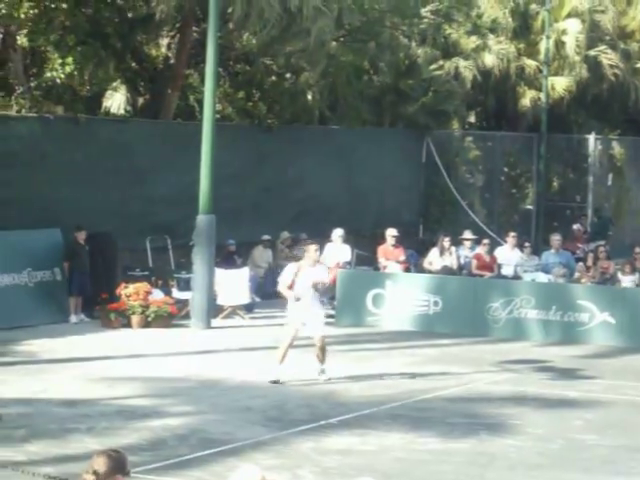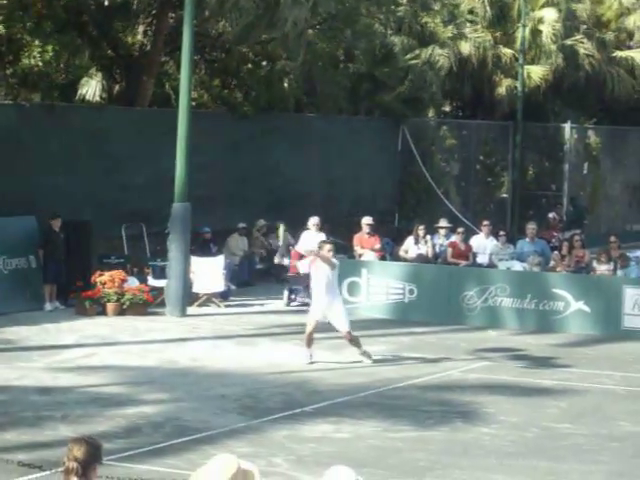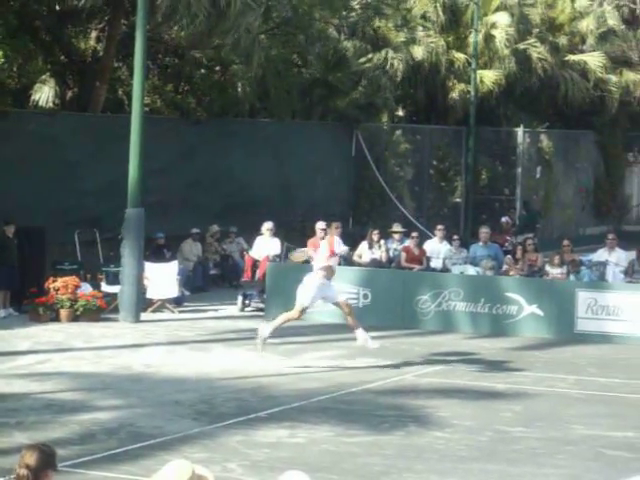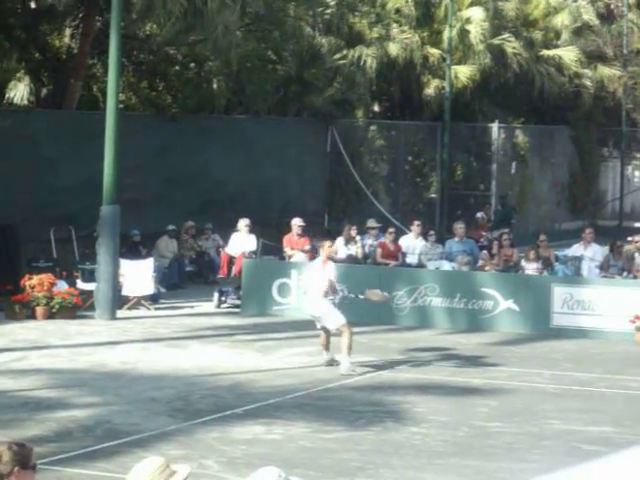
dt=0.5s
person 1, frame 1
left shoulder: (322, 269)
right shoulder: (294, 268)
left elbow: (322, 288)
right elbow: (281, 286)
left wrist: (318, 286)
right wrist: (291, 295)
left hip: (314, 310)
right hip: (296, 309)
left knee: (320, 343)
right knee: (289, 340)
left ankle: (321, 369)
right ankle: (278, 373)
person 1, frame 2
left shoulder: (333, 262)
right shoulder: (312, 261)
left elbow: (330, 263)
left wrist: (318, 255)
left hip: (334, 303)
right hip: (318, 303)
left knee: (347, 334)
right knee: (309, 329)
left ankle: (362, 351)
right ankle: (309, 353)
person 1, frame 3
left shoulder: (325, 243)
right shoulder: (334, 239)
right elbow: (344, 252)
left hip: (325, 283)
right hip: (316, 282)
left knee: (347, 308)
right knee: (297, 313)
left ankle: (362, 337)
right ankle: (266, 330)
person 1, frame 4
left shoulder: (311, 265)
right shoulder: (329, 264)
left elbow: (305, 288)
right elbow: (330, 284)
right wrist: (336, 292)
left hip: (309, 302)
right hip: (321, 302)
left knee: (326, 329)
right knee: (347, 331)
left ankle: (328, 358)
right ankle: (345, 364)
